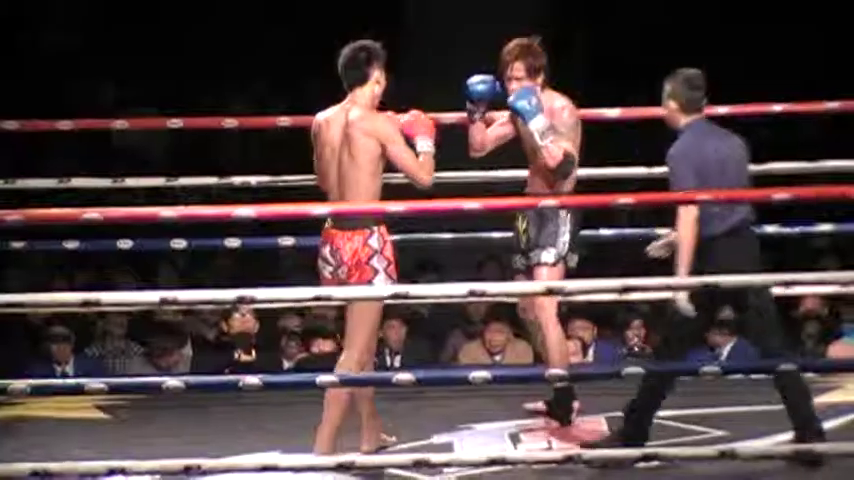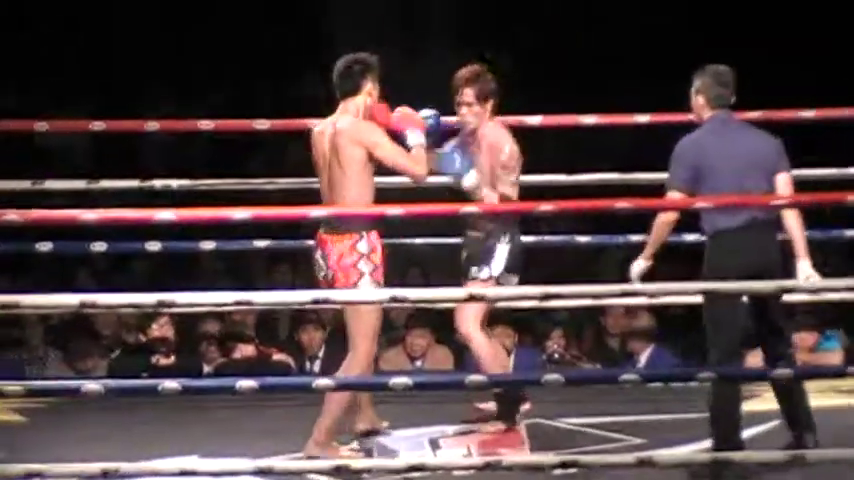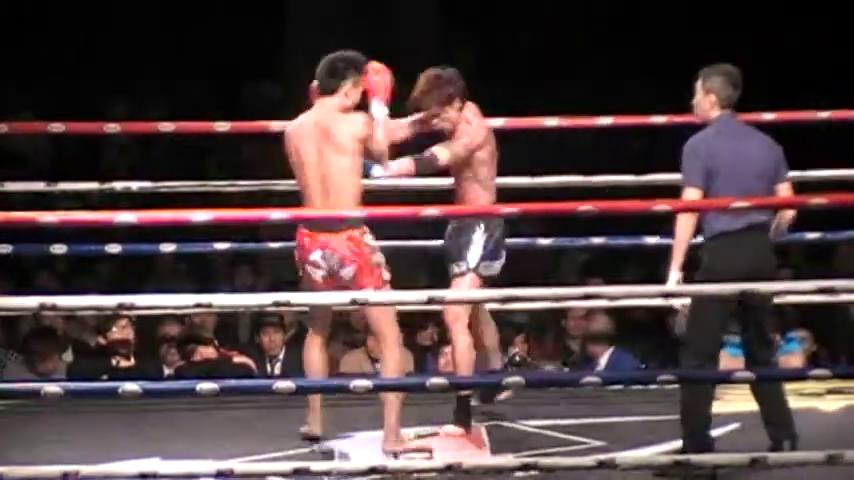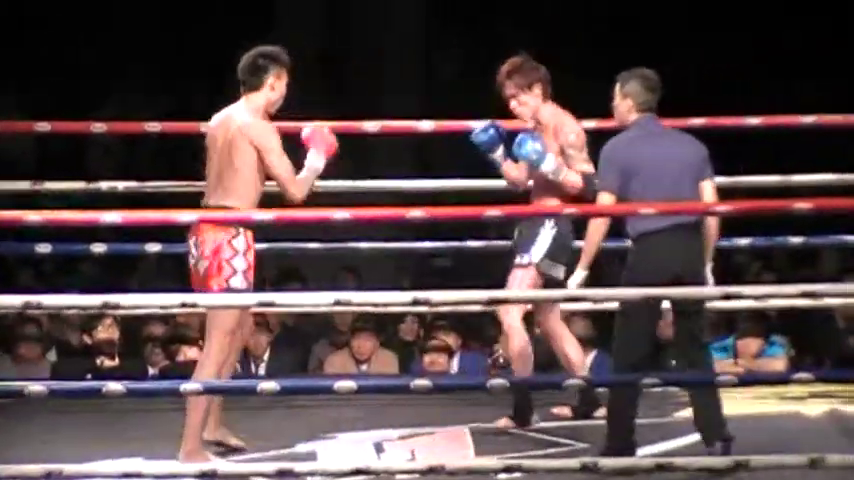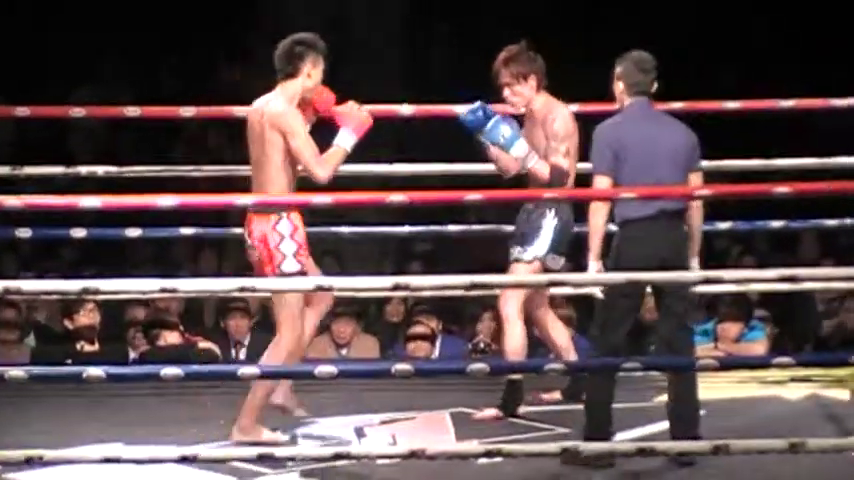
dt=0.7s
person 1, frame 1
left shoulder: (321, 122)
right shoulder: (379, 123)
right elbow: (423, 178)
right wrist: (425, 141)
left hip: (334, 237)
right hip: (366, 239)
left knee: (365, 342)
right knee: (356, 352)
left ankle: (371, 433)
right ankle: (323, 448)
person 1, frame 2
left shoulder: (319, 131)
right shoulder: (361, 129)
right elbow: (417, 170)
right wrist: (415, 133)
left hip: (328, 241)
right hip: (357, 243)
left knee: (362, 334)
right knee: (363, 350)
left ankle: (365, 415)
right ankle: (320, 439)
person 1, frame 3
left shoulder: (294, 130)
right shoulder: (356, 123)
right elbow: (385, 146)
right wrist: (379, 104)
left hip: (312, 240)
right hip: (351, 241)
left knee: (317, 330)
right knee: (389, 339)
left ankle: (314, 418)
right ankle: (392, 434)
person 1, frame 4
left shoulder: (218, 121)
right shoulder: (260, 127)
right elbow: (296, 192)
right wrist: (318, 154)
left hip: (209, 231)
right hip: (231, 238)
left knee: (237, 333)
right knee: (217, 346)
left ankle: (211, 424)
right ankle: (191, 447)
person 1, frame 5
left shoulder: (261, 107)
right shoulder: (284, 112)
right elbow: (320, 172)
left wrist: (308, 119)
right wrist: (349, 133)
left hip: (264, 220)
right hip: (279, 222)
left knee: (320, 297)
right knee: (289, 334)
left ankle: (281, 386)
right ankle: (247, 424)
person 2, frame 1
left shoulder: (685, 150)
right shoulder: (734, 142)
left elbow: (690, 215)
left wrist: (683, 277)
right wrist: (679, 238)
left hip: (713, 256)
right hip: (744, 250)
left knee: (670, 349)
right knee: (774, 347)
left ankle: (632, 435)
right ankle: (810, 435)
person 2, frame 2
left shoulder: (691, 146)
right shoulder: (766, 141)
left elbow: (671, 212)
right elbow: (788, 202)
left wrist: (645, 255)
right wrist: (803, 259)
left hip: (726, 251)
right hip: (765, 246)
left knee: (725, 354)
right knee: (776, 343)
left ankle: (727, 449)
right ankle: (803, 431)
person 2, frame 3
left shoulder: (700, 145)
right shoulder: (767, 145)
left elbow: (689, 211)
right elbow: (787, 210)
left wrist: (675, 267)
left hip: (723, 254)
right hip: (760, 253)
left knee: (699, 354)
right knee: (761, 350)
left ankle: (697, 447)
right ankle: (783, 438)
person 2, frame 4
left shoulder: (618, 148)
right shoulder: (692, 146)
left elbow: (603, 215)
right elbow: (712, 210)
left wrist: (582, 267)
right wrist: (707, 263)
left hip: (649, 253)
right hip: (689, 251)
left knee: (631, 356)
right knee: (695, 351)
left ankle: (620, 448)
right ankle: (716, 440)
person 2, frame 5
left shoulder: (610, 131)
right shoulder: (683, 132)
left elbow: (601, 200)
right elbow: (695, 201)
left wrist: (594, 256)
right wrist: (693, 254)
left hip: (633, 239)
right hip: (674, 239)
left knee: (607, 343)
right knee: (679, 340)
left ankle: (598, 440)
right ankle: (685, 438)
person 3, frame 1
left shoulder: (561, 109)
right shoulder: (518, 110)
left elbow: (563, 169)
right elbow: (478, 148)
left wrist: (536, 121)
right wrist: (476, 109)
left hip: (555, 213)
right hip: (531, 211)
left knee: (544, 308)
right knee: (529, 308)
left ankle: (562, 405)
right ankle: (561, 392)
person 3, frame 2
left shoulder: (504, 147)
right shoulder: (466, 135)
left elbow: (505, 208)
right elbow: (433, 168)
left wrist: (468, 177)
left hip: (498, 241)
right hip: (476, 239)
left knee: (466, 324)
right knee: (476, 324)
left ankle: (506, 409)
right ankle: (512, 393)
person 3, frame 3
left shoulder: (472, 132)
right shoulder: (458, 115)
left elbow: (425, 164)
left wrist: (375, 169)
left hip: (479, 227)
right hip: (467, 223)
left knee: (455, 317)
right knee: (474, 310)
left ankle: (463, 415)
person 3, frame 4
left shoulder: (566, 127)
right shoulder: (536, 128)
left elbow: (587, 184)
right elbow: (519, 180)
left wrist: (547, 164)
right wrist: (497, 152)
left hip: (550, 227)
right hip: (536, 225)
left knee: (509, 311)
right knee: (548, 319)
left ankle: (522, 409)
person 3, frame 5
left shoulder: (557, 117)
right shoulder: (531, 118)
left elbow: (558, 179)
right elbow: (509, 169)
left wrist: (519, 148)
right wrist: (486, 135)
left hip: (549, 216)
right hip: (536, 214)
left knee: (509, 304)
right knee: (536, 306)
left ankle: (511, 399)
